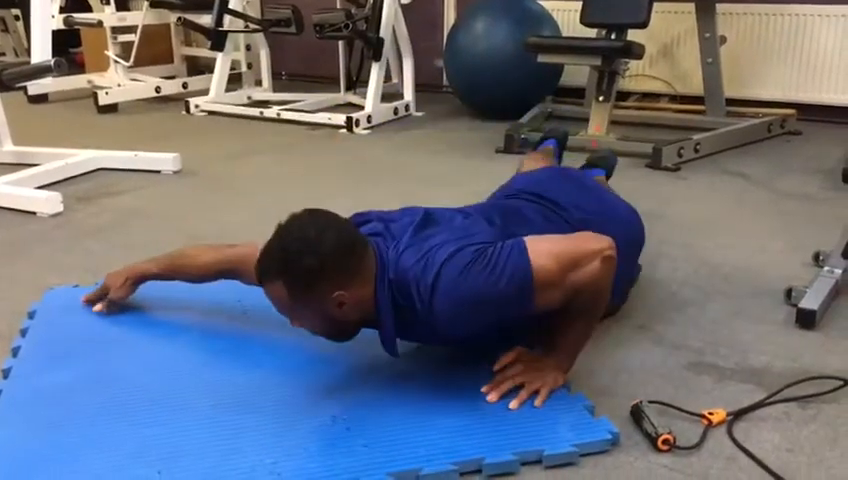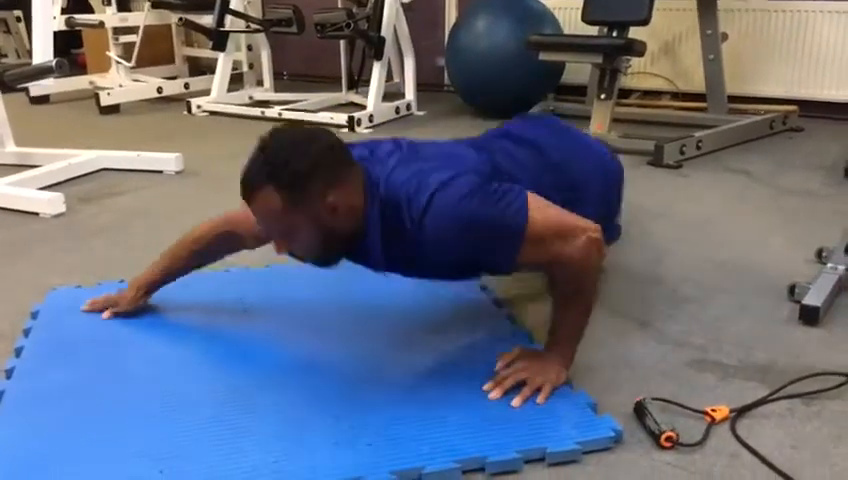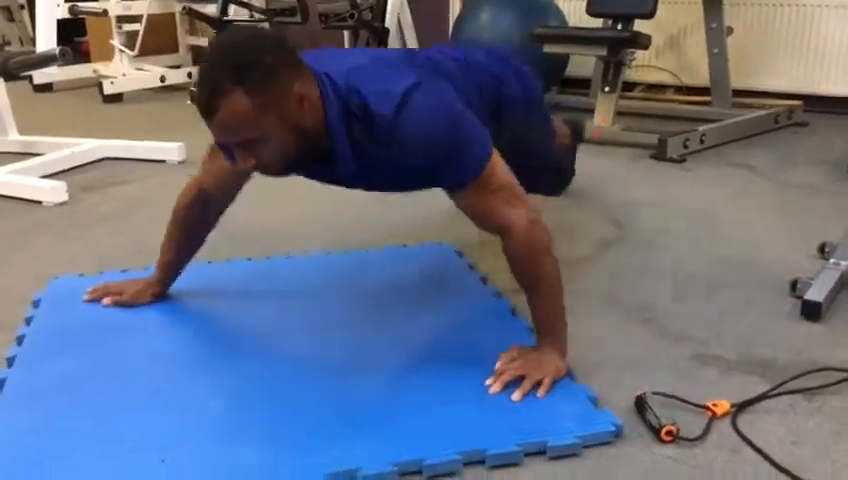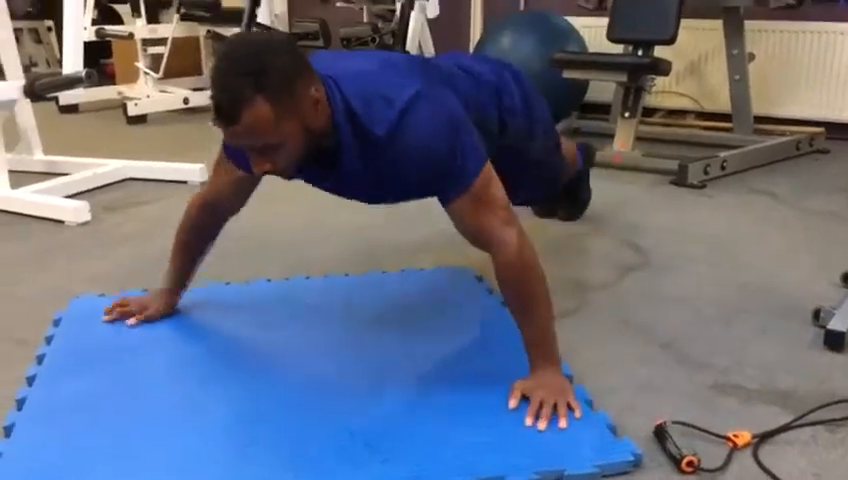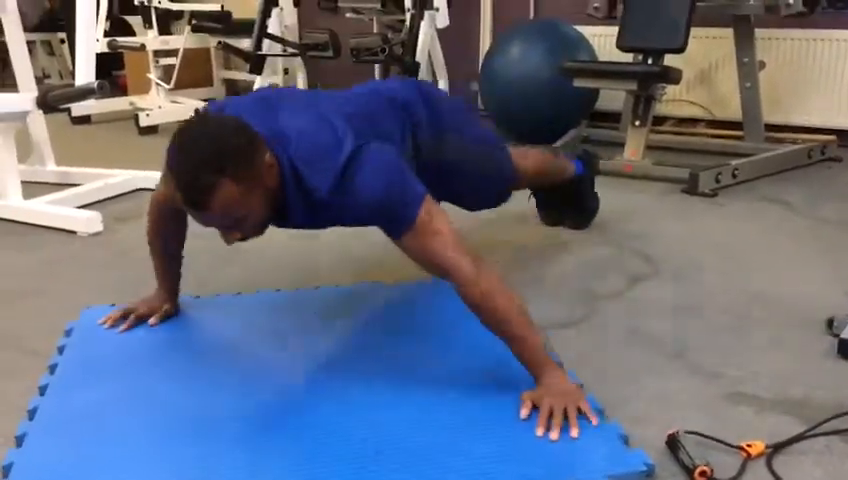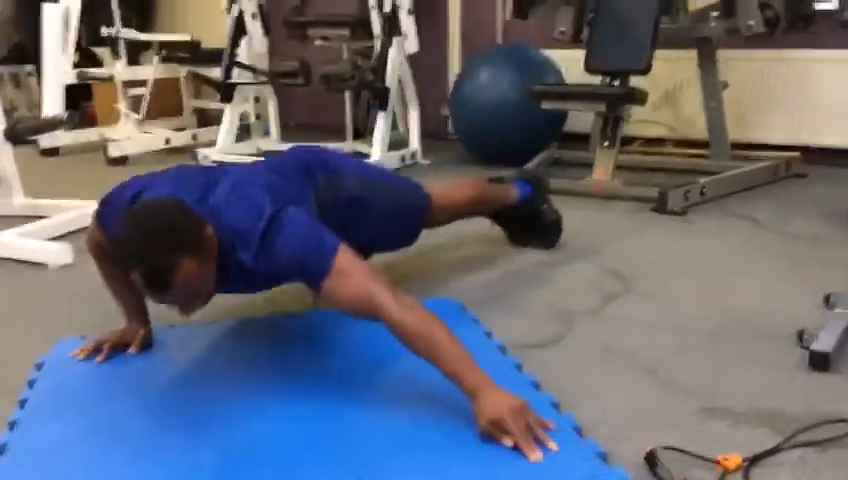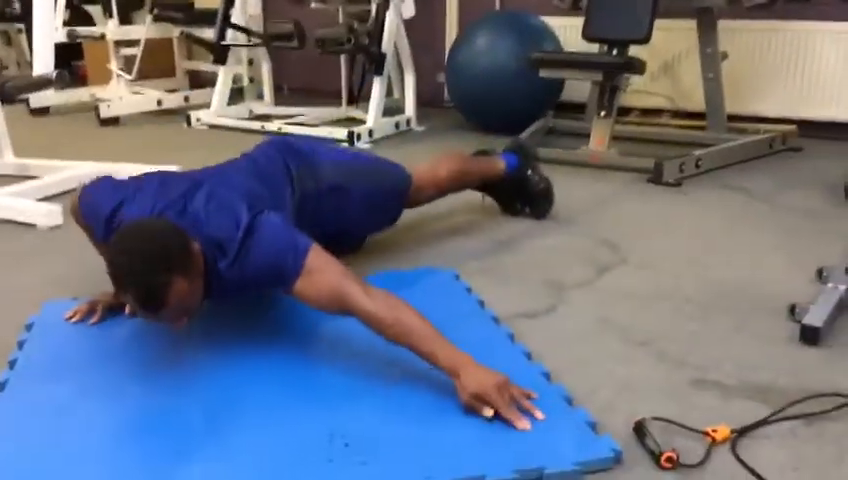
dt=0.4s
person 1, frame 1
left shoulder: (450, 294)
right shoulder: (353, 246)
left elbow: (596, 255)
right elbow: (234, 255)
left wrist: (555, 360)
right wrist: (139, 271)
left hip: (598, 226)
right hip: (523, 208)
left ankle: (591, 171)
right ankle: (549, 149)
person 1, frame 2
left shoulder: (442, 215)
right shoulder: (338, 182)
left elbow: (584, 239)
right elbow: (229, 228)
left wrist: (557, 357)
right wrist: (144, 285)
left hip: (578, 171)
right hip: (509, 148)
person 1, frame 3
left shoulder: (408, 117)
right shoulder: (258, 112)
left elbow: (519, 222)
right elbow: (204, 195)
left wrist: (551, 347)
right wrist: (157, 282)
left hip: (494, 88)
right hip: (448, 77)
left knee: (542, 162)
left ankle: (564, 137)
right ankle: (507, 160)
person 1, frame 4
left shoulder: (412, 123)
right shoulder: (264, 112)
left elbow: (504, 241)
right elbow: (212, 205)
left wrist: (546, 368)
right wrist: (168, 294)
left hip: (501, 107)
right hip: (443, 87)
left knee: (542, 176)
left ankle: (577, 163)
person 1, frame 5
left shoulder: (347, 173)
right shoulder: (215, 153)
left elbow: (463, 268)
right elbow: (165, 207)
left wrist: (548, 374)
right wrist: (166, 292)
left hip: (415, 121)
right hip: (361, 113)
left knee: (507, 174)
left ankle: (575, 171)
person 1, frame 6
left shoulder: (269, 237)
right shoulder: (129, 209)
left elbow: (387, 303)
right elbow: (100, 243)
left wrist: (485, 393)
right wrist: (136, 320)
left hip: (323, 186)
right hip: (277, 181)
left knee: (432, 209)
left ankle: (520, 196)
person 1, frame 7
left shoulder: (245, 244)
right shoulder: (113, 215)
left elbow: (360, 297)
right elbow: (82, 201)
left wrist: (465, 368)
right wrist: (123, 287)
left hip: (303, 179)
right hip: (263, 171)
left knee: (418, 186)
left ankle: (507, 165)
